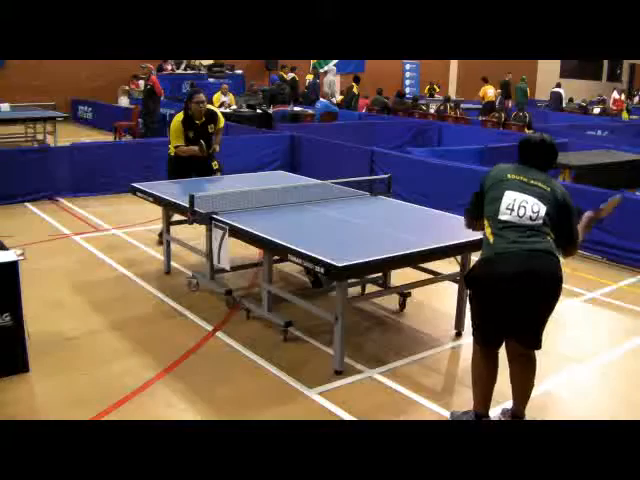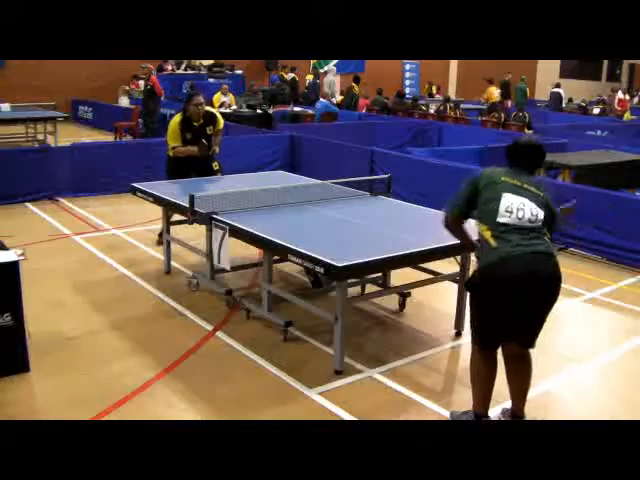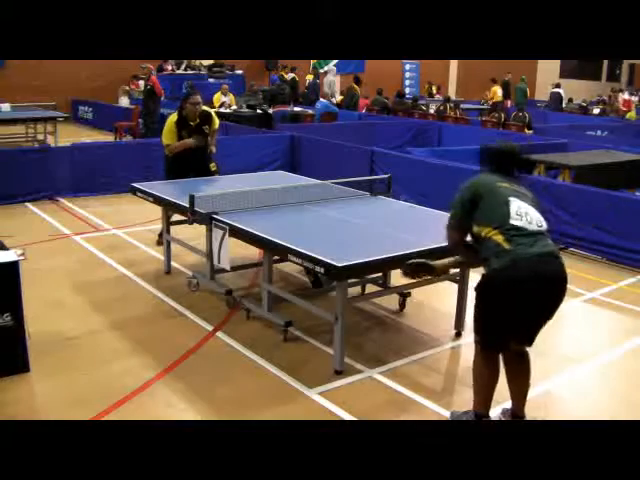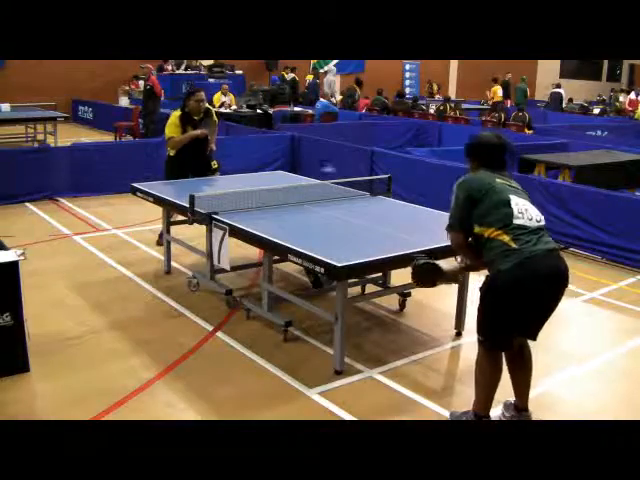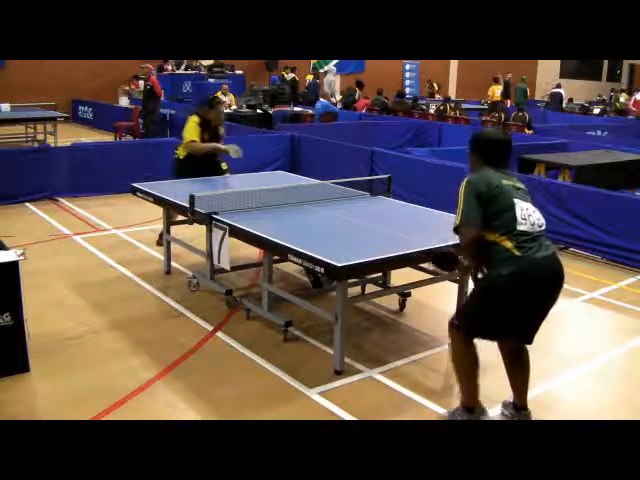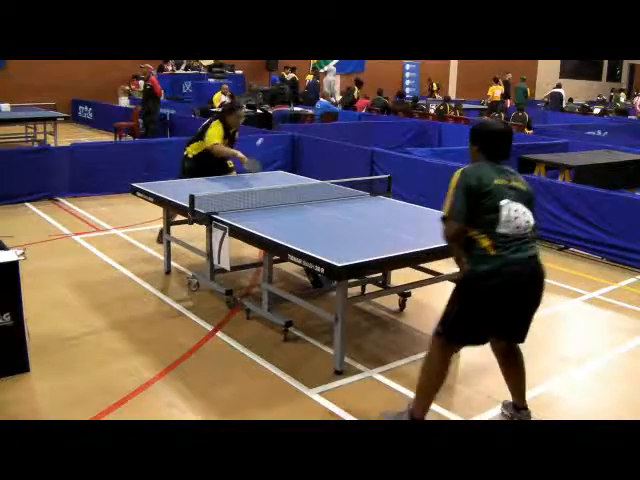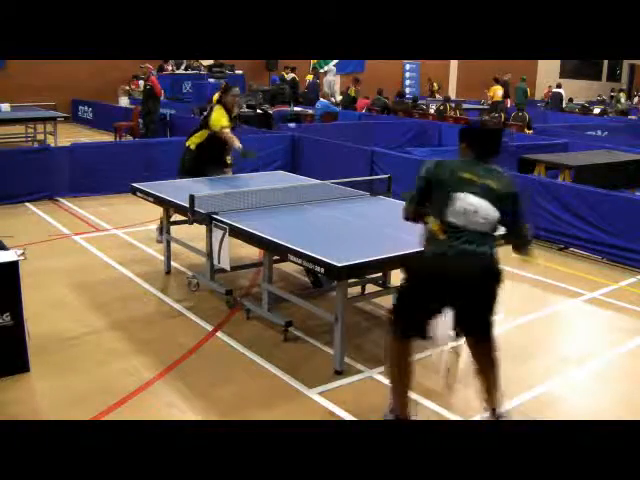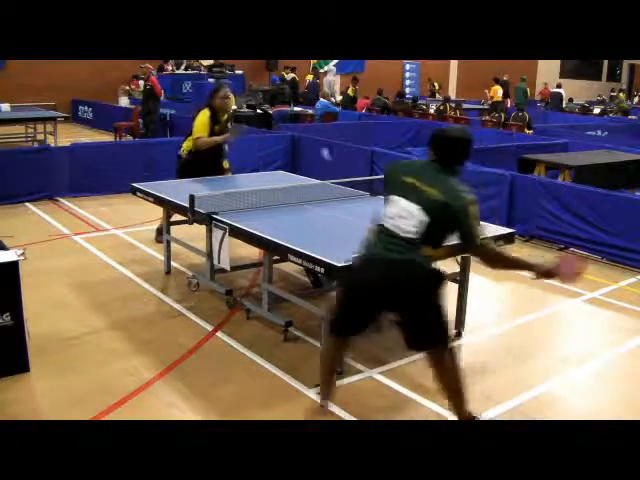
dt=0.2s
person 1, frame 1
left shoulder: (496, 174)
right shoulder: (558, 192)
left elbow: (471, 222)
right elbow: (570, 249)
right wrist: (588, 219)
left hip: (497, 267)
right hip: (544, 270)
left knee: (485, 345)
right knee: (521, 345)
left ankle: (479, 415)
right ankle: (516, 414)
person 1, frame 2
left shoulder: (485, 177)
right shoulder: (544, 197)
left elbow: (451, 221)
left wrist: (474, 244)
left hip: (499, 270)
right hip: (544, 272)
left knee: (485, 346)
right knee: (518, 346)
left ankle: (479, 416)
right ankle: (517, 414)
person 1, frame 3
left shoulder: (476, 185)
right shoulder: (525, 194)
left elbow: (455, 239)
right wrist: (447, 266)
left hip: (512, 274)
right hip: (553, 273)
left knee: (487, 347)
right knee: (516, 345)
left ankle: (479, 416)
right ankle: (517, 414)
person 1, frame 4
left shoulder: (469, 183)
right shoulder: (513, 187)
left elbow: (458, 241)
left wrist: (479, 261)
right wrist: (458, 270)
left hip: (519, 273)
right hip: (555, 268)
left knee: (490, 344)
right knee: (517, 339)
left ankle: (479, 415)
right ankle: (520, 410)
person 1, frame 5
left shoulder: (475, 181)
right shoulder: (517, 185)
left elbow: (471, 238)
left wrist: (473, 264)
right wrist: (481, 264)
left hip: (515, 276)
right hip: (551, 271)
left knee: (460, 331)
right knee: (511, 337)
left ankle: (470, 410)
right ankle: (520, 408)
person 1, frame 6
left shoulder: (467, 175)
right shoulder: (523, 182)
left elbow: (454, 229)
left wrist: (463, 262)
left hip: (490, 275)
right hip: (530, 274)
left knee: (444, 342)
right knee: (504, 340)
left ankle: (415, 417)
right ankle: (519, 409)
person 1, frame 7
left shoulder: (438, 167)
right shoulder: (508, 184)
left elbow: (410, 213)
right elbow: (521, 243)
left hip: (437, 265)
right hip: (481, 268)
left knee: (400, 334)
right knee: (479, 339)
left ankle: (399, 414)
right ankle: (494, 411)
person 1, frame 8
left shoulder: (400, 169)
right shoulder: (461, 198)
right elbow: (483, 253)
right wrist: (536, 268)
left hip: (369, 268)
right hip: (413, 276)
left knee: (338, 335)
right knee: (439, 348)
left ankle: (323, 402)
right ankle: (465, 418)
person 2, frame 1
left shoulder: (213, 113)
right shoulder: (179, 121)
left elbow: (219, 127)
right elbow: (178, 149)
left wrist: (216, 144)
right wrist: (193, 150)
left hip: (205, 155)
right hip: (181, 158)
person 2, frame 2
left shoulder: (212, 115)
right shoulder: (177, 122)
left elbow: (219, 128)
right elbow: (175, 150)
left wrist: (216, 145)
right wrist: (191, 150)
left hip: (205, 156)
right hip: (180, 159)
right ankle: (164, 231)
person 2, frame 3
left shoulder: (208, 114)
right shoulder: (173, 121)
left elbow: (214, 128)
right elbow: (169, 148)
left wrist: (212, 144)
right wrist: (186, 143)
left hip: (202, 156)
right hip: (178, 160)
right ankle: (164, 231)
person 2, frame 4
left shoulder: (208, 111)
right shoulder: (177, 117)
left elbow: (214, 126)
right elbow: (172, 144)
left wrist: (212, 142)
right wrist: (193, 133)
left hip: (203, 156)
right hip: (179, 159)
right ankle: (164, 232)
person 2, frame 5
left shoulder: (220, 120)
right shoulder: (194, 122)
right elbow: (192, 147)
left wrist: (222, 148)
right wrist: (216, 146)
left hip: (210, 159)
right hip: (188, 161)
right ankle: (165, 232)
person 2, frame 6
left shoulder: (233, 125)
right shoulder: (216, 127)
right elbow: (218, 149)
left wrist: (232, 153)
right wrist: (237, 154)
left hip: (218, 160)
right hip: (196, 159)
right ankle: (165, 229)
person 2, frame 7
left shoulder: (231, 110)
right shoulder: (218, 111)
right elbow: (224, 132)
left wrist: (231, 143)
right wrist: (235, 143)
left hip: (217, 152)
right hip: (196, 152)
right ankle: (163, 224)
person 2, frame 8
left shoulder: (226, 114)
right shoulder: (205, 116)
right elbow: (199, 144)
left wrist: (224, 144)
right wrist: (221, 138)
left hip: (213, 157)
right hip: (191, 158)
right ankle: (162, 228)
